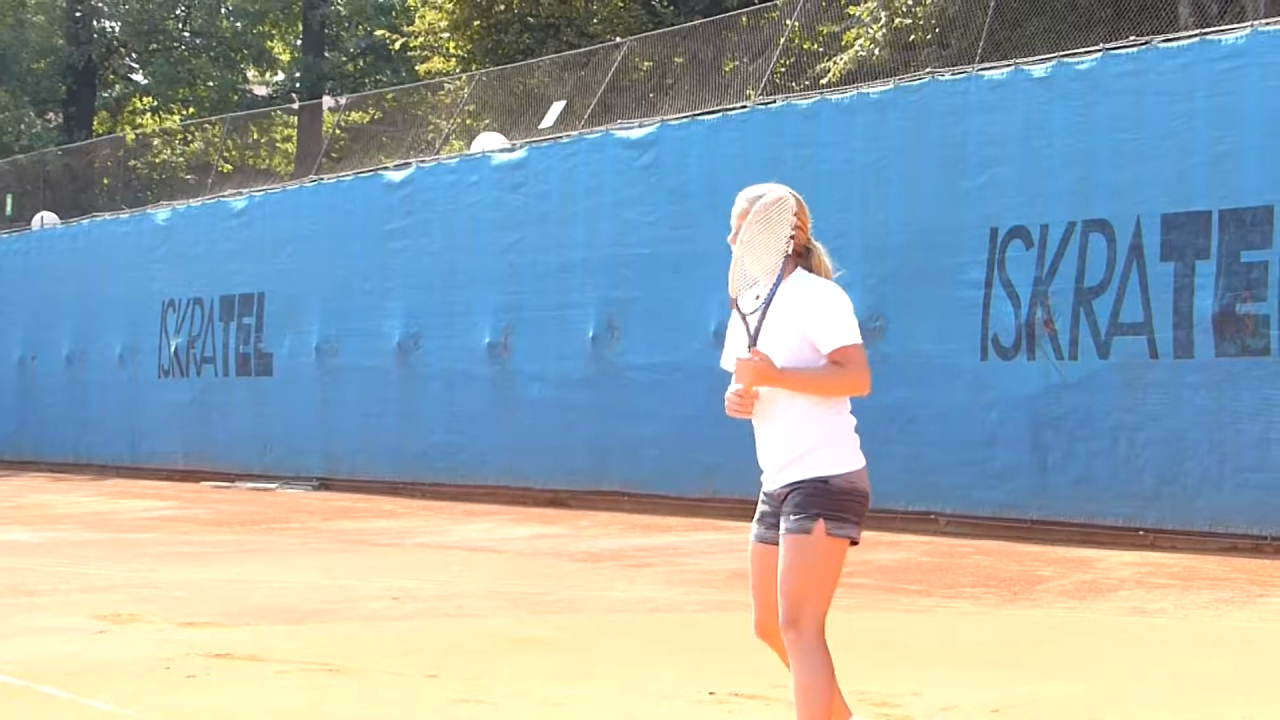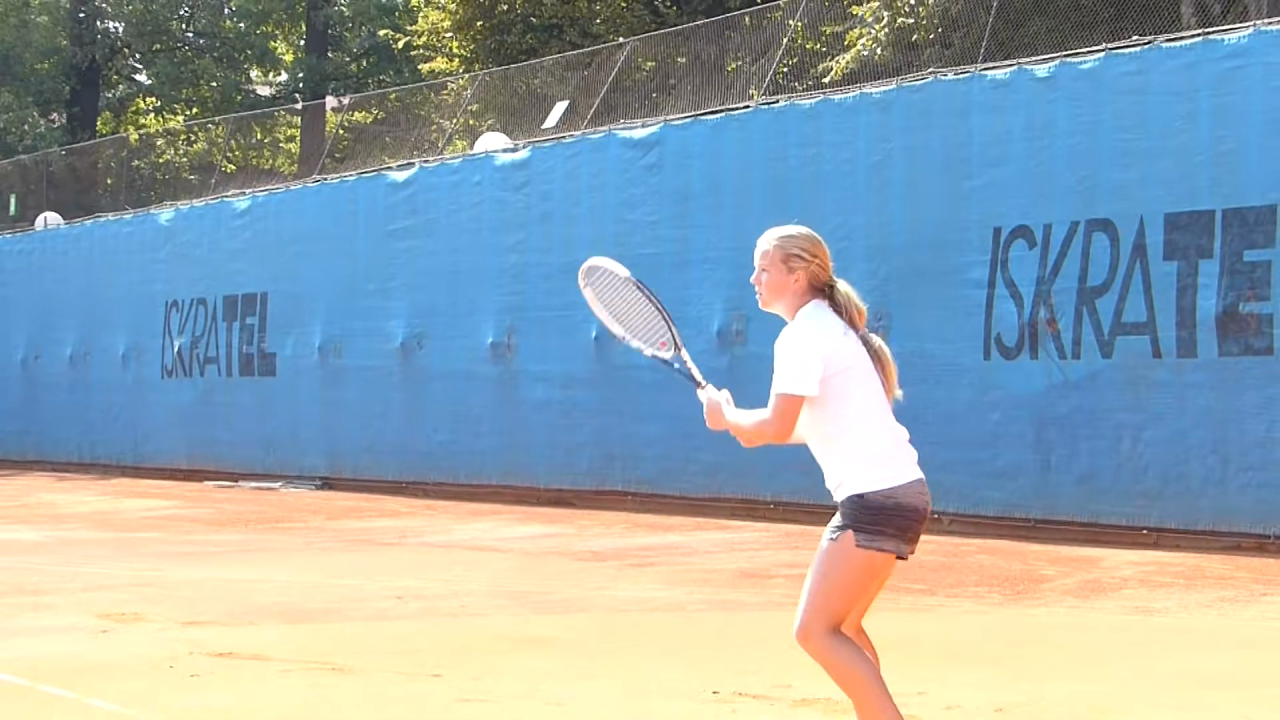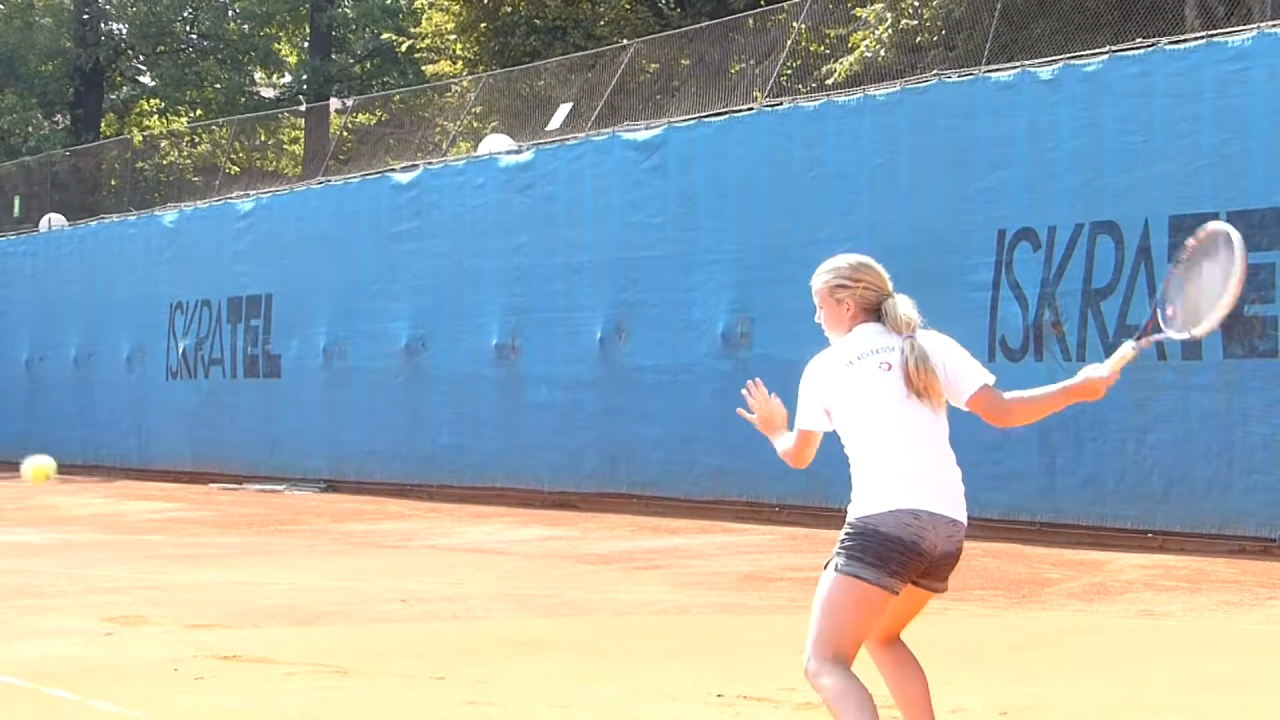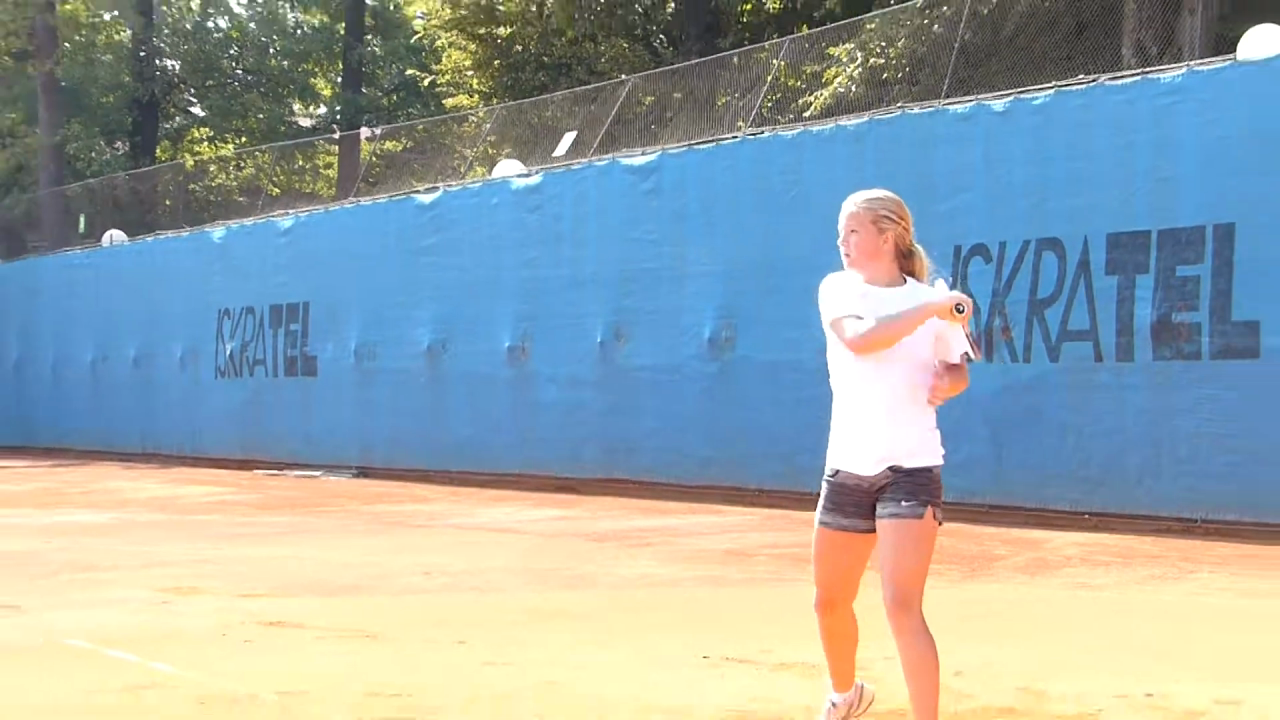
dt=0.7s
person 1, frame 1
left shoulder: (816, 296)
left elbow: (855, 379)
right elbow: (747, 392)
left wrist: (776, 375)
right wrist: (737, 398)
left hip: (827, 480)
right hip: (780, 486)
left knee: (798, 627)
right knee: (770, 626)
person 1, frame 2
left shoulder: (802, 335)
right shoulder: (828, 329)
left elbow: (775, 425)
left wrist: (726, 415)
right wrist: (756, 432)
left hip: (879, 497)
right hip: (885, 495)
left knee: (816, 632)
right knee: (838, 627)
person 1, frame 3
left shoulder: (823, 367)
right shoulder: (934, 349)
left elbow: (798, 455)
right elbow: (1006, 412)
left wrist: (775, 430)
right wrist: (1080, 386)
left hip: (886, 526)
right hip: (946, 527)
left knee: (823, 664)
right knee: (880, 640)
person 1, frame 4
left shoulder: (940, 310)
right shoulder: (838, 289)
left elbow: (959, 376)
right elbow: (859, 342)
left wrist: (943, 383)
right wrist: (928, 307)
left hip: (911, 471)
right hip: (846, 474)
left knee: (901, 608)
right knee: (829, 604)
